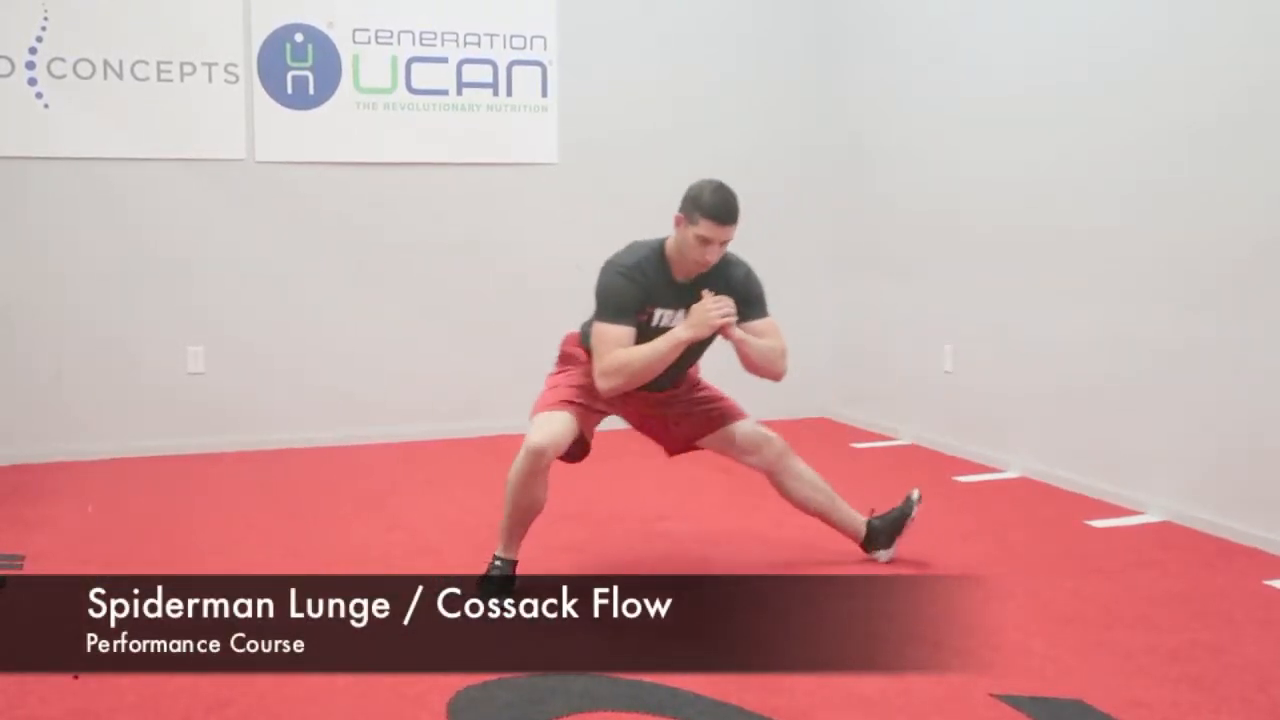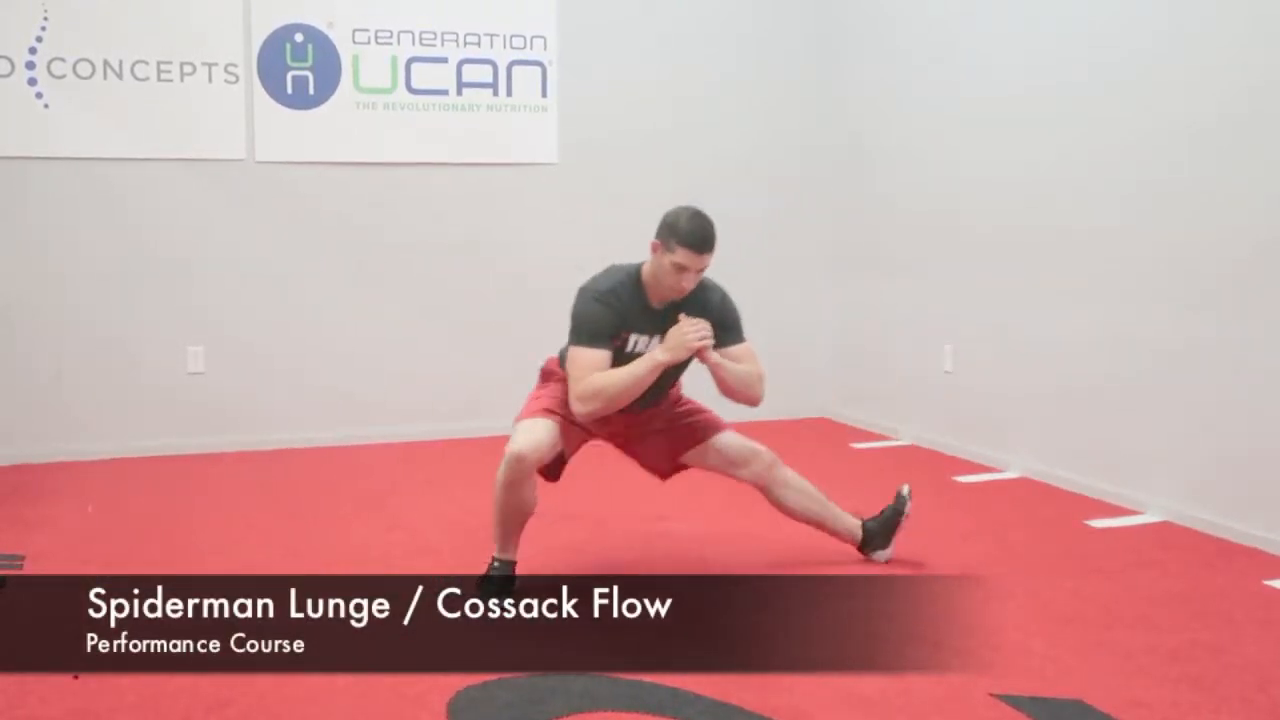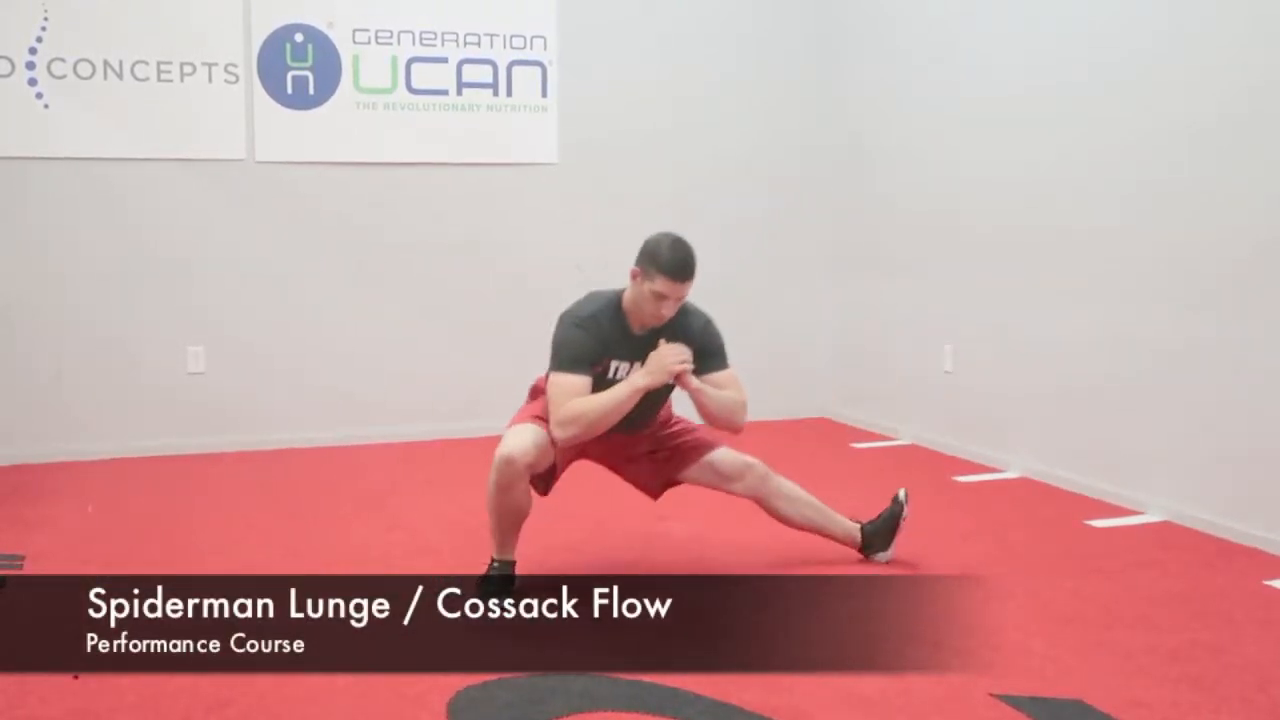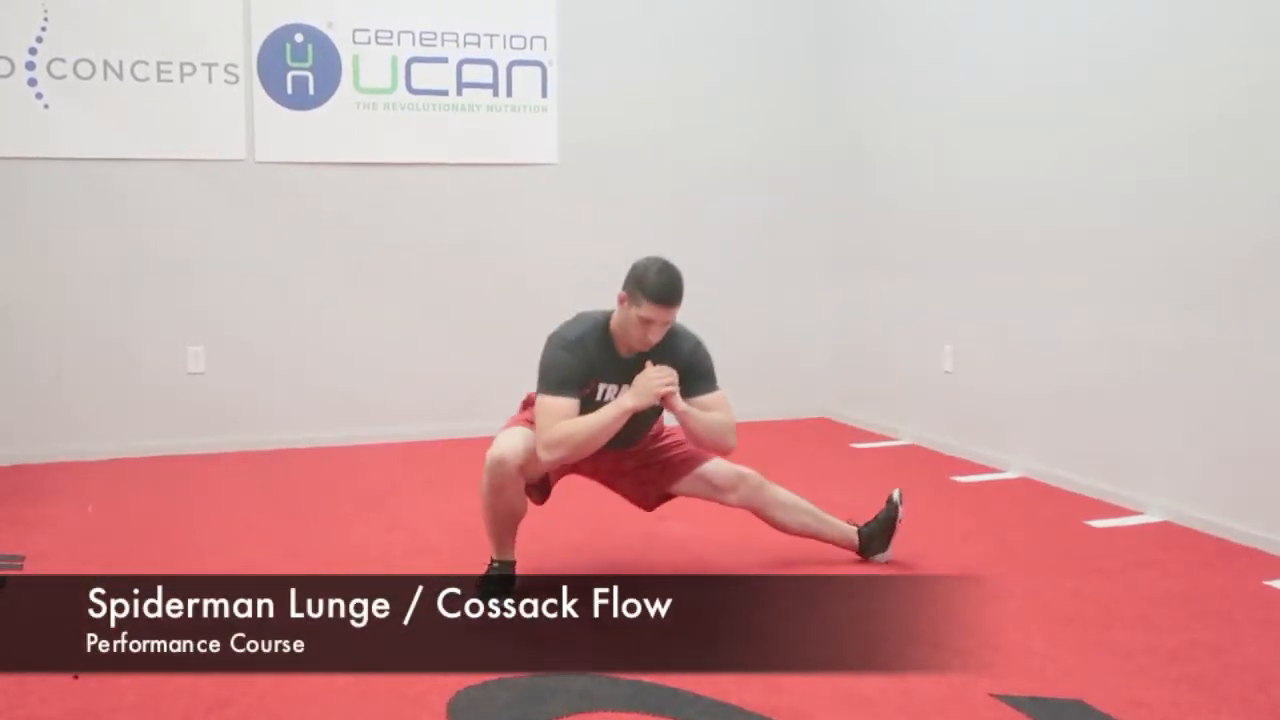
dt=0.1s
person 1, frame 1
left shoulder: (735, 279)
right shoulder: (628, 271)
left elbow: (776, 366)
right elbow: (610, 379)
left wrist: (733, 331)
right wrist: (686, 331)
left hip: (670, 385)
right hip: (593, 375)
left knee: (768, 449)
right knee: (541, 446)
left ankle: (871, 534)
right ankle: (504, 563)
person 1, frame 2
left shoulder: (712, 302)
right shoulder: (602, 296)
left elbow: (753, 392)
right elbow: (588, 402)
left wrist: (710, 357)
right wrist: (664, 354)
left hip: (653, 405)
right hip: (575, 393)
left knee: (758, 461)
right knee: (525, 452)
left ankle: (864, 536)
right ankle: (503, 565)
person 1, frame 3
left shoulder: (695, 328)
right shoulder: (583, 323)
left elbow: (736, 417)
right elbow: (565, 427)
left wrist: (691, 382)
right wrist: (644, 379)
left hip: (643, 428)
right hip: (568, 417)
left knee: (750, 474)
right knee: (513, 455)
left ankle: (866, 538)
right ankle: (503, 565)
person 1, frame 4
left shoulder: (685, 349)
right shoulder: (570, 345)
left elbow: (726, 438)
right elbow: (553, 447)
left wrist: (678, 406)
right wrist: (630, 401)
left hip: (635, 443)
right hip: (559, 433)
left knee: (744, 485)
right knee: (504, 458)
left ankle: (861, 540)
right ankle: (502, 567)
